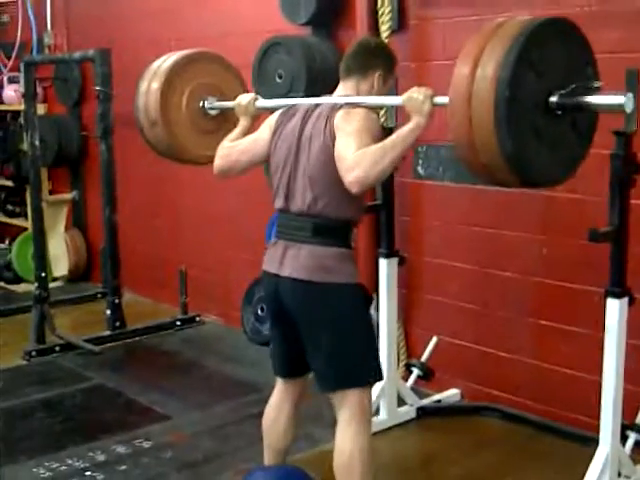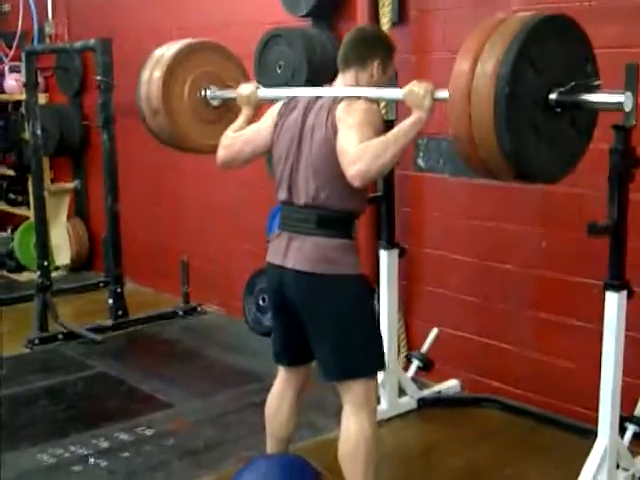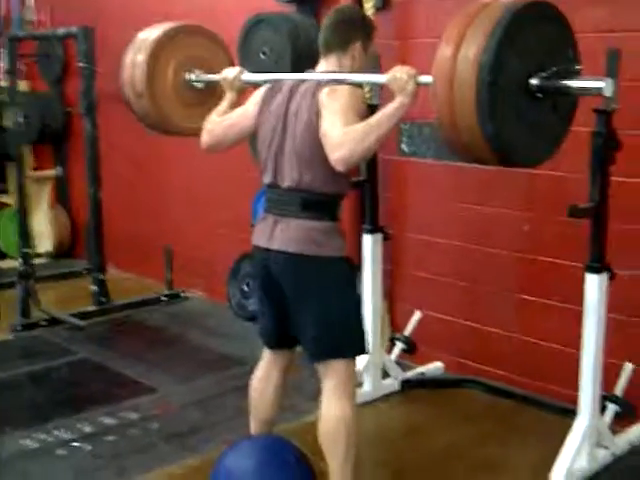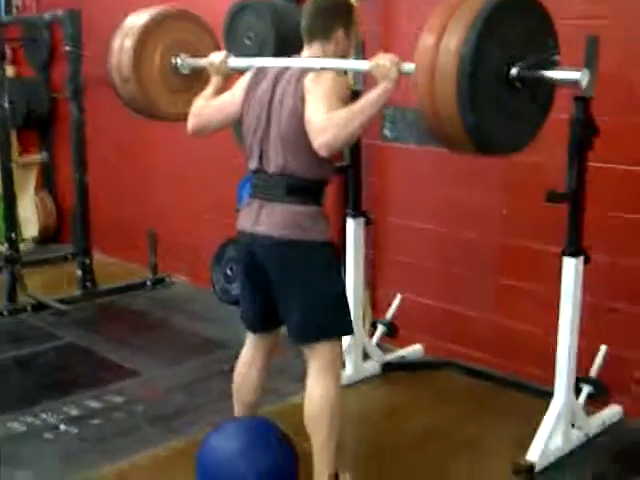
dt=0.2s
person 1, frame 1
left shoulder: (284, 116)
right shoulder: (356, 116)
left elbow: (223, 164)
right elbow: (356, 175)
left wrist: (244, 120)
right wrist: (416, 122)
left hip: (278, 267)
right hip: (325, 272)
left knee: (287, 385)
right knee: (354, 407)
person 1, frame 2
left shoulder: (287, 106)
right shoulder: (357, 109)
left elbow: (226, 154)
right elbow: (358, 169)
left wrist: (246, 108)
right wrist: (416, 117)
left hip: (282, 257)
right hip: (328, 264)
left knee: (290, 373)
right knee: (359, 396)
person 1, frame 3
left shoulder: (271, 90)
right shoulder: (340, 92)
left elbow: (210, 137)
right elbow: (342, 153)
left wrist: (230, 92)
right wrist: (400, 100)
left hip: (268, 238)
right hip: (313, 245)
left knee: (274, 355)
right knee: (338, 376)
person 1, frame 4
left shoulder: (256, 75)
right shoulder: (325, 79)
left elbow: (196, 122)
right elbow: (325, 139)
left wrist: (216, 78)
right wrist: (381, 88)
left hip: (253, 224)
right hip: (298, 228)
left knee: (259, 339)
right knee: (324, 358)
